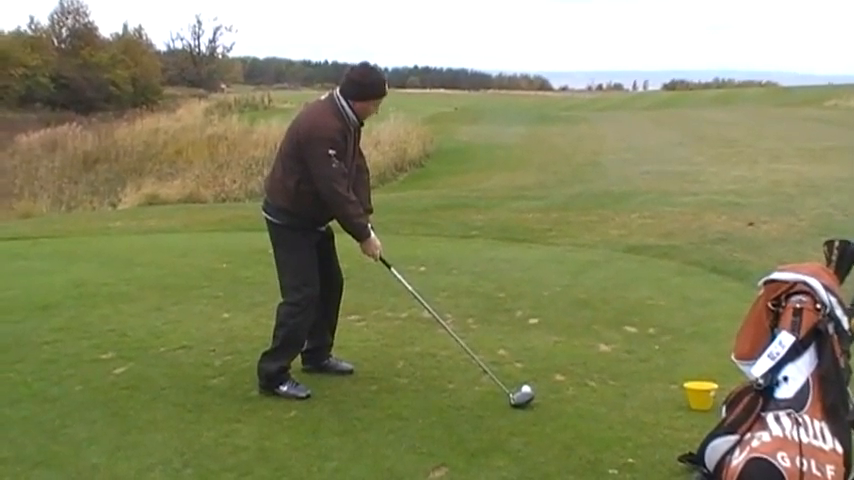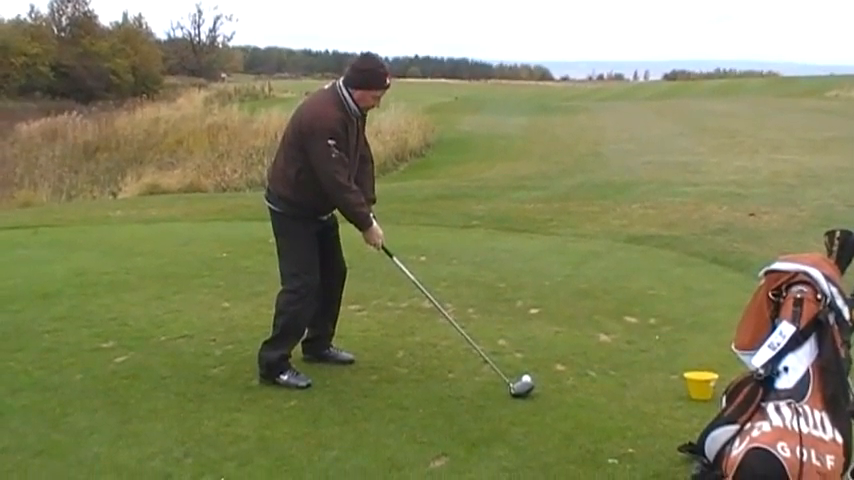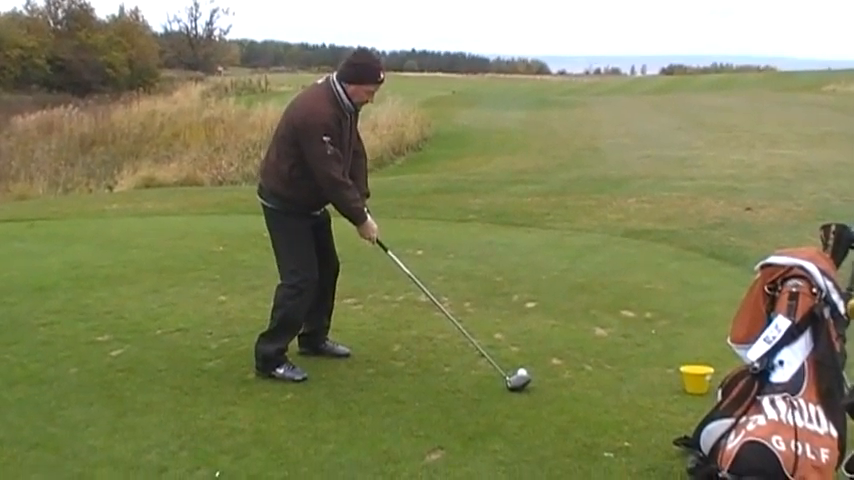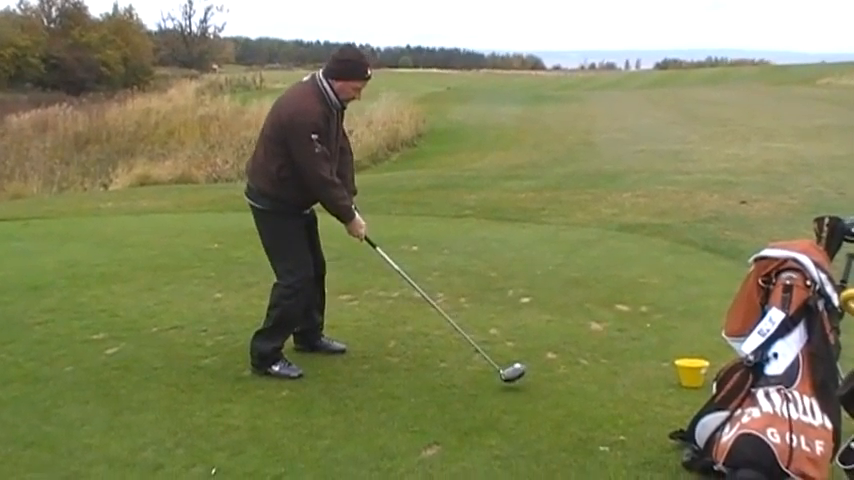
dt=0.3s
person 1, frame 1
left shoulder: (346, 118)
right shoulder: (321, 126)
left elbow: (357, 170)
right elbow: (335, 189)
left wrist: (365, 219)
right wrist: (363, 235)
left hip: (313, 216)
right hip: (289, 218)
left knee: (330, 285)
right knee: (302, 294)
left ankle: (317, 354)
right ankle: (273, 374)
person 1, frame 2
left shoulder: (352, 108)
right shoulder: (322, 115)
left elbow: (363, 159)
right elbow: (336, 179)
left wrist: (368, 209)
right wrist: (365, 224)
left hip: (319, 206)
right hip: (291, 207)
left knee: (333, 274)
right knee: (301, 283)
left ankle: (318, 344)
right ankle: (273, 363)
person 1, frame 3
left shoulder: (345, 103)
right shoulder: (316, 112)
left elbow: (355, 154)
right elbow: (331, 175)
left wrist: (362, 203)
right wrist: (359, 219)
left hip: (311, 200)
right hip: (284, 202)
left knee: (326, 269)
right knee: (300, 277)
left ankle: (314, 337)
right ankle: (270, 356)
person 1, frame 4
left shoulder: (330, 100)
right shoulder: (304, 110)
left elbow: (342, 151)
right elbow: (319, 174)
left wrist: (349, 202)
right wrist: (348, 217)
left hip: (296, 199)
right hip: (273, 202)
left knee: (314, 268)
right knee: (295, 276)
left ankle: (309, 334)
right ankle: (266, 354)
